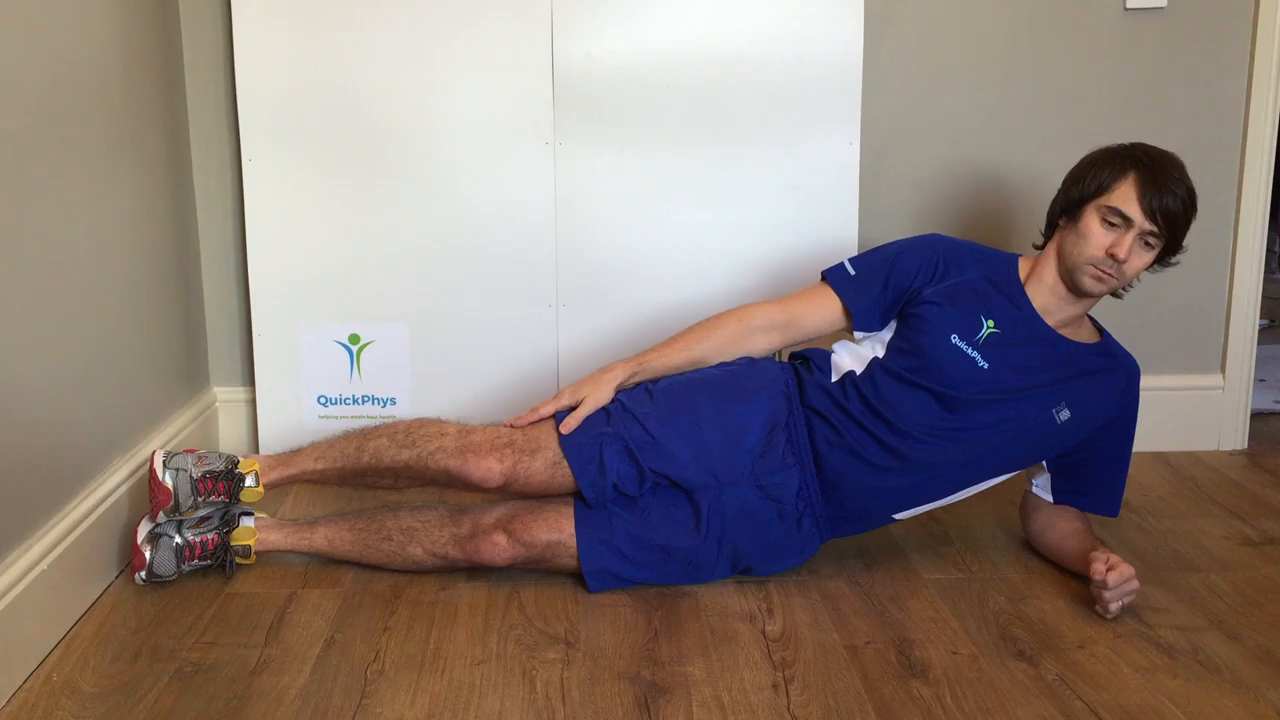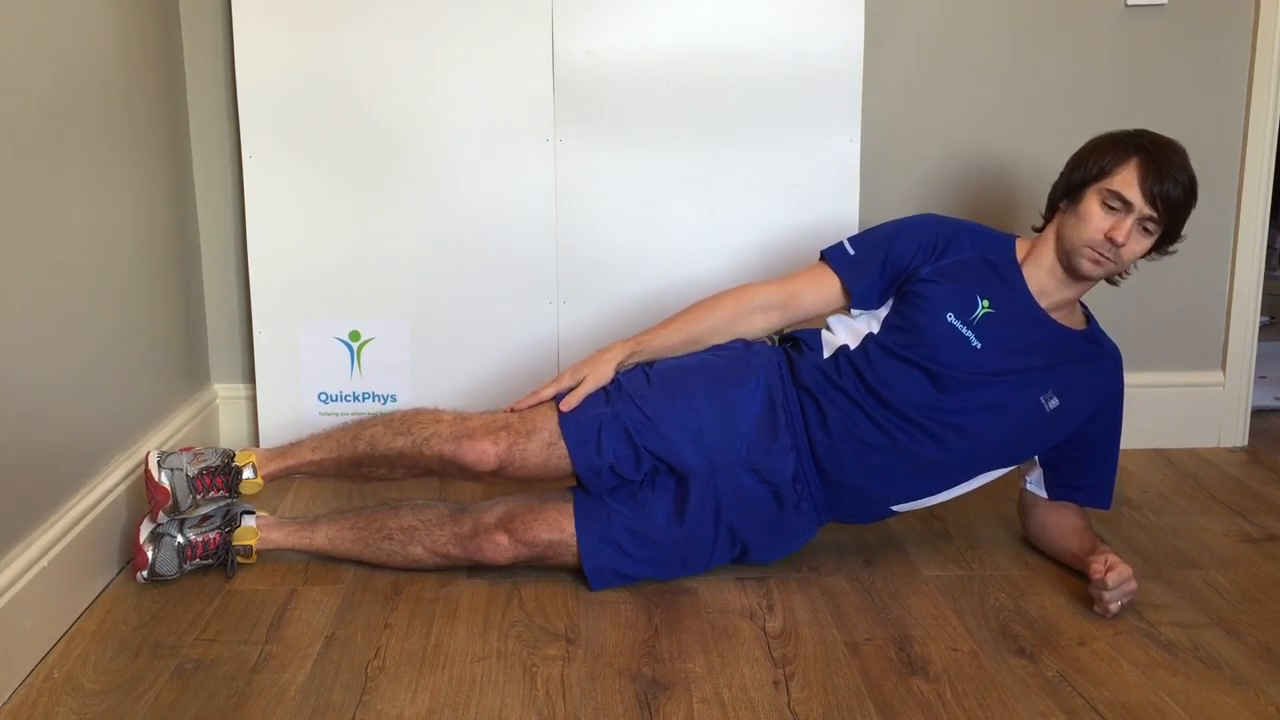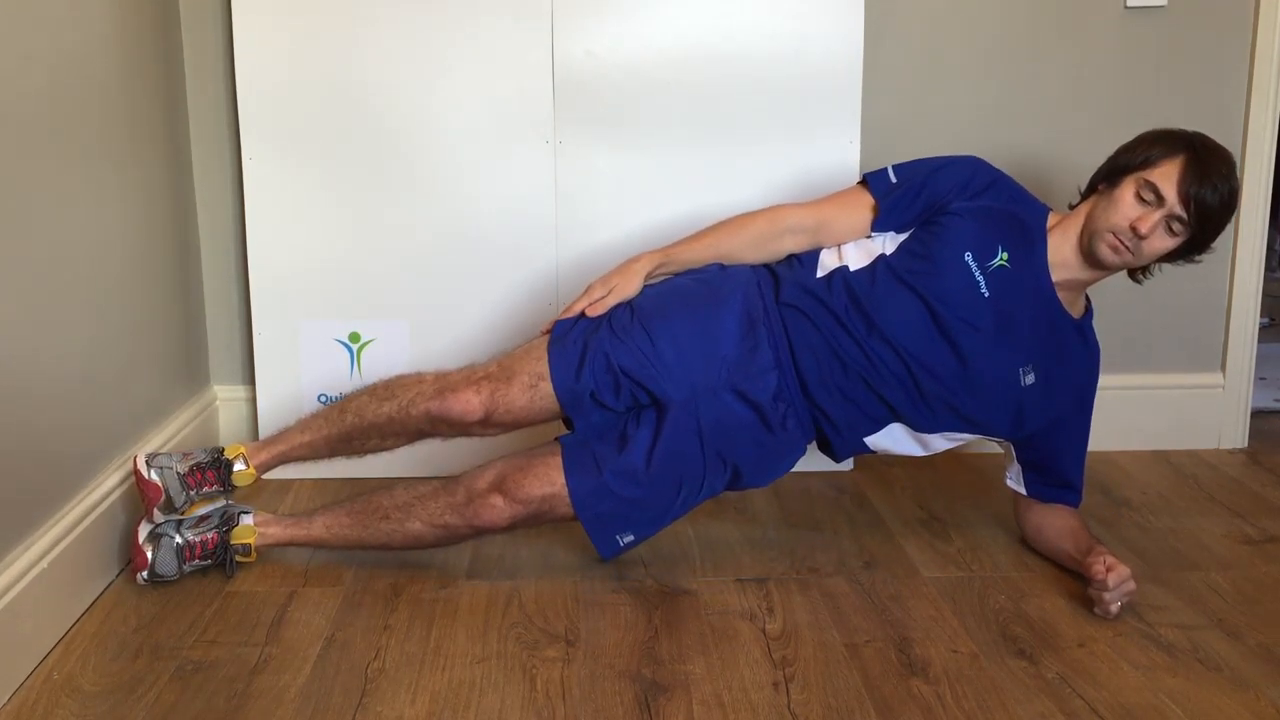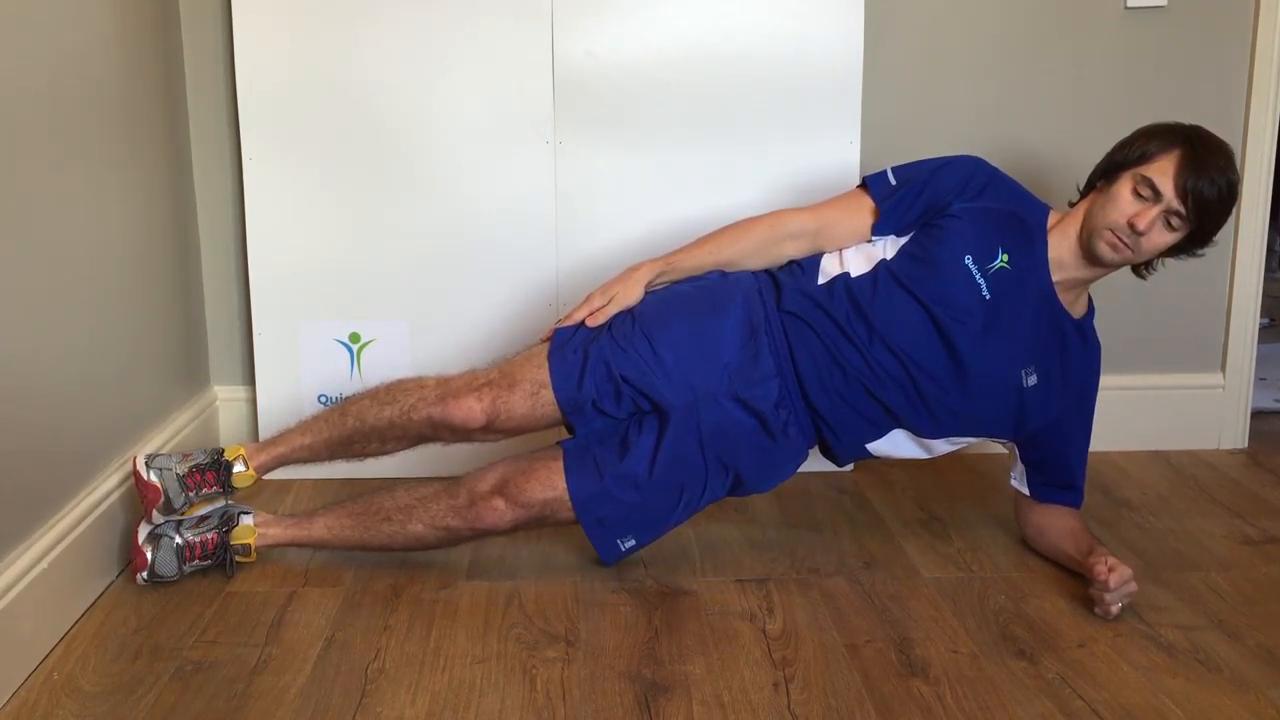
dt=1s
person 1, frame 1
left shoulder: (1104, 386)
right shoulder: (952, 267)
left elbow: (1051, 512)
right elbow: (781, 319)
left wrist: (1100, 564)
right wrist: (622, 370)
left hip: (777, 519)
right hip: (752, 418)
left knee: (505, 538)
right knee: (495, 462)
left ankle: (250, 538)
right ankle: (247, 475)
person 1, frame 2
left shoulder: (1091, 376)
right shoulder: (947, 246)
left elbow: (1050, 507)
right elbow: (775, 301)
left wrist: (1098, 559)
right wrist: (621, 352)
left hip: (771, 505)
right hip: (747, 407)
left knee: (505, 536)
right knee: (485, 445)
left ankle: (248, 536)
right ankle: (243, 471)
person 1, frame 3
left shoulder: (1067, 366)
right shoulder: (981, 195)
left elbow: (1044, 504)
right elbow: (809, 222)
left wrist: (1094, 559)
right wrist: (648, 264)
left hip: (753, 425)
right hip: (729, 327)
left knee: (501, 497)
right knee: (471, 399)
left ankle: (246, 534)
right ankle: (237, 467)
person 1, frame 4
left shoulder: (1068, 366)
right shoulder: (979, 195)
left elbow: (1044, 505)
right elbow: (810, 226)
left wrist: (1095, 560)
right wrist: (649, 270)
left hip: (753, 435)
right hip: (730, 329)
left knee: (501, 499)
right knee: (472, 404)
left ankle: (246, 535)
right ankle: (240, 468)
